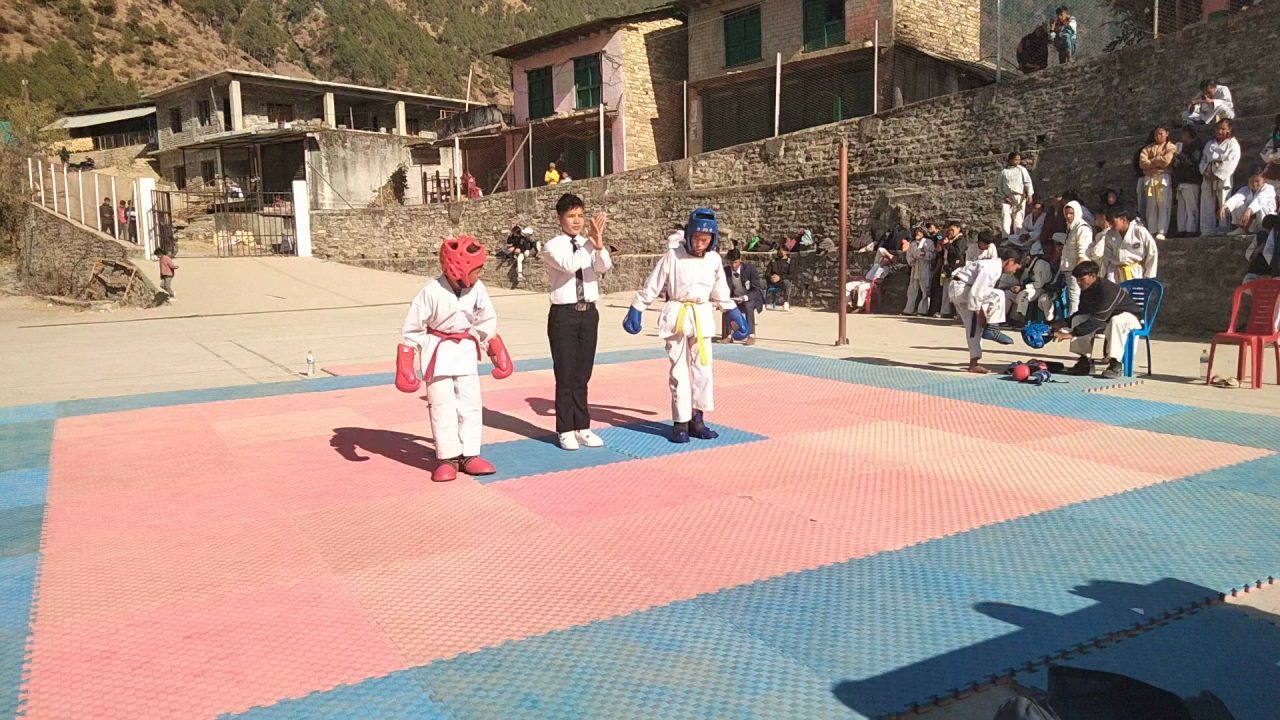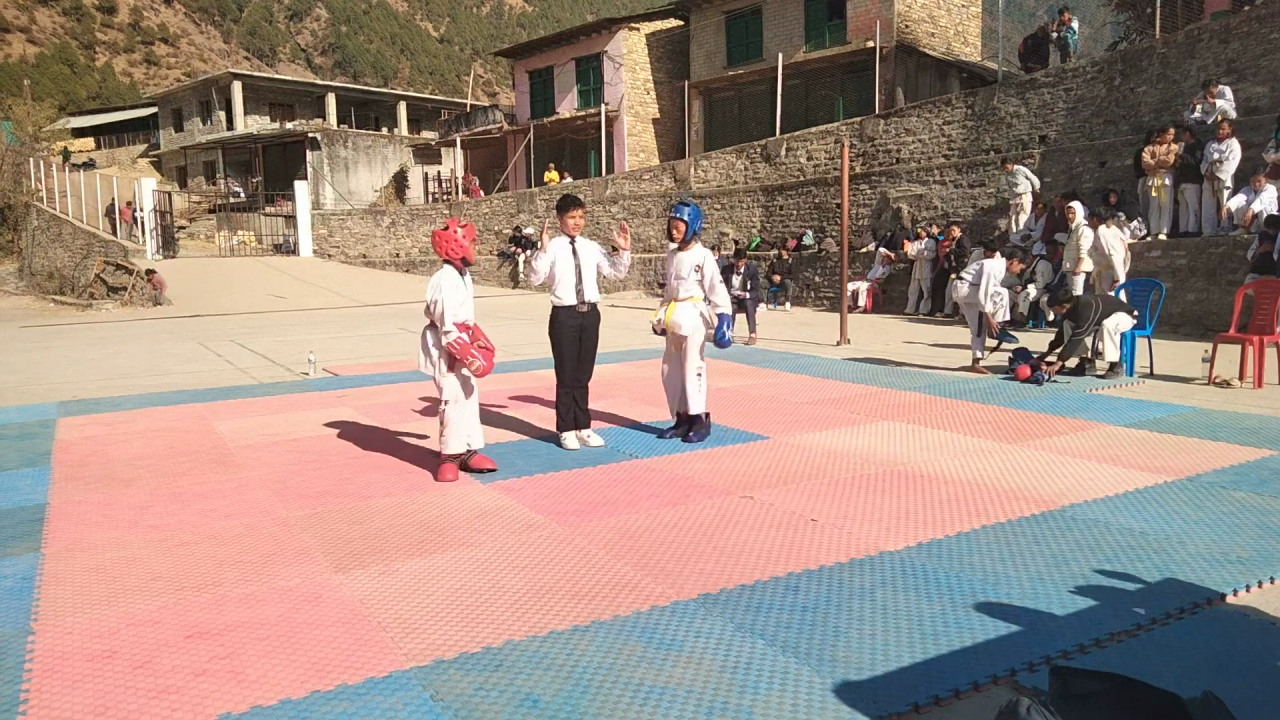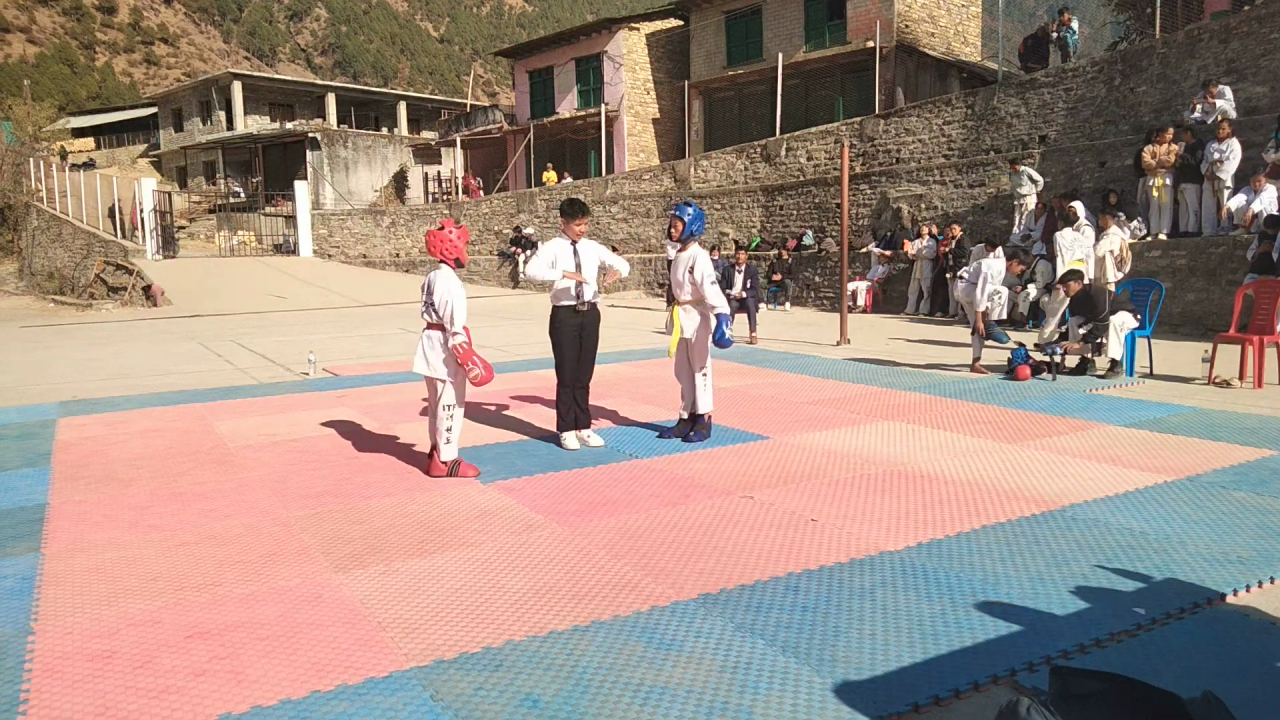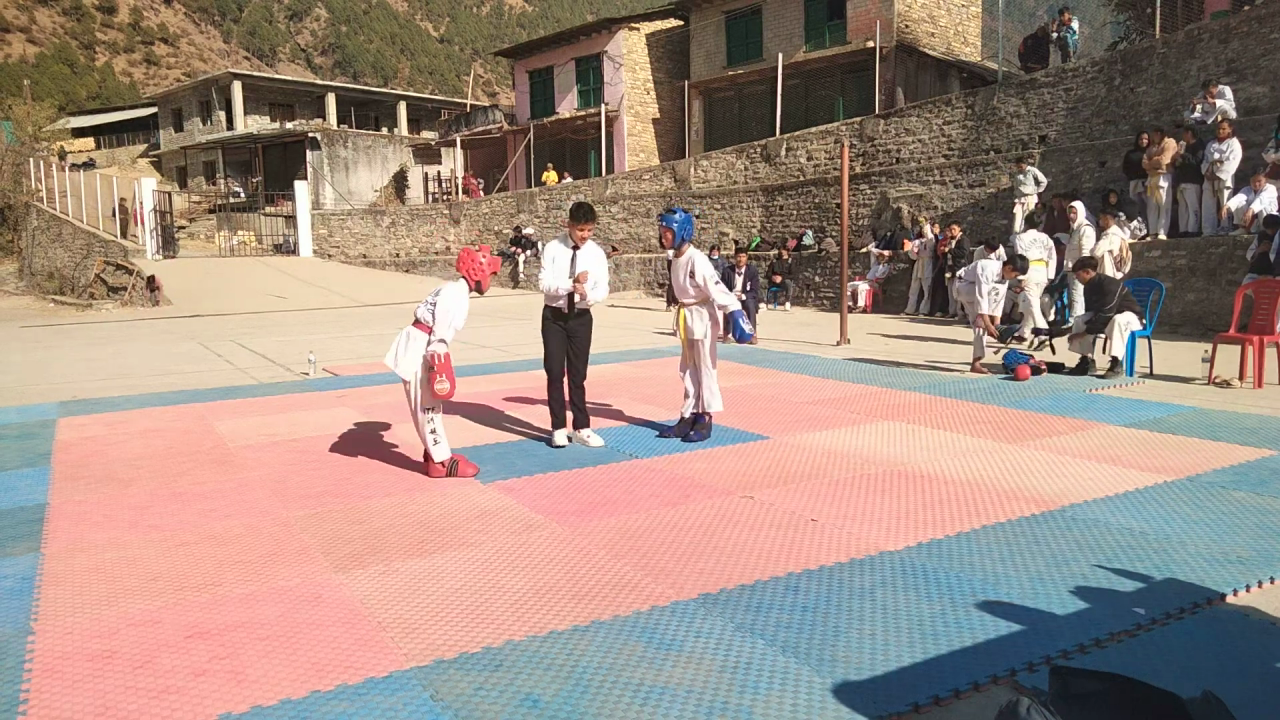
dt=0.5s
person 1, frame 1
left shoulder: (589, 245)
right shoulder: (554, 246)
left elbow: (603, 267)
right elbow: (570, 265)
left wrist: (599, 245)
right wrist: (590, 243)
left hip: (589, 313)
right hip: (564, 314)
left knee: (582, 375)
right knee: (565, 375)
left ankle: (581, 427)
right ankle: (566, 430)
person 1, frame 2
left shoulder: (592, 248)
right shoulder: (552, 248)
left elbow: (617, 273)
right elbow: (535, 279)
left wrist: (624, 250)
right wrist: (542, 250)
left hip: (590, 313)
right hip: (564, 315)
left knee: (583, 375)
right knee: (566, 375)
left ankle: (583, 427)
right ankle: (566, 430)
person 1, frame 3
left shoulder: (593, 247)
right shoulder: (551, 248)
left elbow: (622, 265)
right elbow: (531, 271)
left wrist: (617, 272)
right wrist: (565, 274)
left hip: (590, 313)
right hip: (564, 315)
left knee: (584, 375)
right knee: (566, 375)
left ankle: (583, 427)
right ankle: (566, 430)
person 1, frame 4
left shoulder: (596, 253)
right shoulder: (553, 249)
left elbow: (602, 288)
right elbow: (545, 284)
left wrist: (587, 295)
right wrist: (571, 283)
left hip: (580, 317)
right hip: (554, 316)
left knee: (577, 376)
right knee: (555, 372)
left ankle: (582, 428)
right ankle: (559, 428)
person 2, frame 1
left shoulder: (477, 289)
right shoulder: (431, 292)
left elbow: (487, 321)
right elbow: (411, 330)
left wrist: (497, 352)
right wrist: (405, 365)
left hip: (465, 350)
right hip: (437, 352)
left knee: (470, 404)
right knee: (442, 407)
left ankle: (468, 455)
right ankle: (447, 458)
person 2, frame 2
left shoulder: (464, 276)
right shoulder: (443, 281)
right elbow: (447, 328)
left wrist: (479, 340)
right wrist: (468, 354)
left hip: (461, 344)
right hip: (443, 347)
left knee: (468, 399)
right knee: (453, 401)
left ankle: (470, 451)
right ankle: (449, 456)
person 2, frame 3
left shoulder: (432, 277)
right shoulder: (450, 282)
right elbow: (455, 326)
right wrist: (468, 359)
left hip: (432, 342)
right hip: (446, 347)
left knee: (440, 405)
right knee: (451, 405)
left ankle: (439, 454)
right ankle: (445, 461)
person 2, frame 4
left shoulder: (453, 289)
right shoulder: (458, 297)
right elbow: (440, 335)
left wrist: (438, 367)
right wrist: (440, 371)
left hip: (418, 346)
right hip: (422, 350)
left knee: (429, 407)
right knee: (427, 407)
left ankle: (437, 454)
right ankle: (440, 461)
person 3, frame 1
left shoulder: (714, 260)
right shoulder: (672, 257)
left elbow: (720, 292)
right elbow: (652, 285)
left wrist: (734, 315)
right wrist: (636, 310)
left hip: (702, 318)
right hip: (676, 318)
left knee: (703, 370)
right knee: (679, 371)
left ankle: (696, 419)
right ankle: (681, 423)
person 3, frame 2
left shoulder: (703, 255)
right shoulder: (672, 255)
left elbow: (717, 289)
left wrist: (724, 319)
right wrist: (661, 315)
left hip: (694, 314)
right hip: (674, 316)
left knee: (692, 369)
right knee: (669, 369)
left ankle: (699, 421)
right ankle: (682, 419)
person 3, frame 3
left shoulder: (698, 256)
right shoulder: (679, 254)
left elbow: (711, 289)
left wrist: (722, 318)
left hip: (698, 318)
right hip: (681, 318)
left knee: (700, 369)
right knee: (684, 370)
left ankle: (703, 421)
right ankle: (687, 419)
person 3, frame 4
left shoulder: (696, 259)
right shoulder: (676, 259)
left elbow: (717, 288)
left wrist: (735, 314)
left hip: (703, 318)
right hip: (686, 318)
left knee: (705, 369)
right knee: (688, 370)
left ankle: (705, 420)
right ankle: (688, 418)
